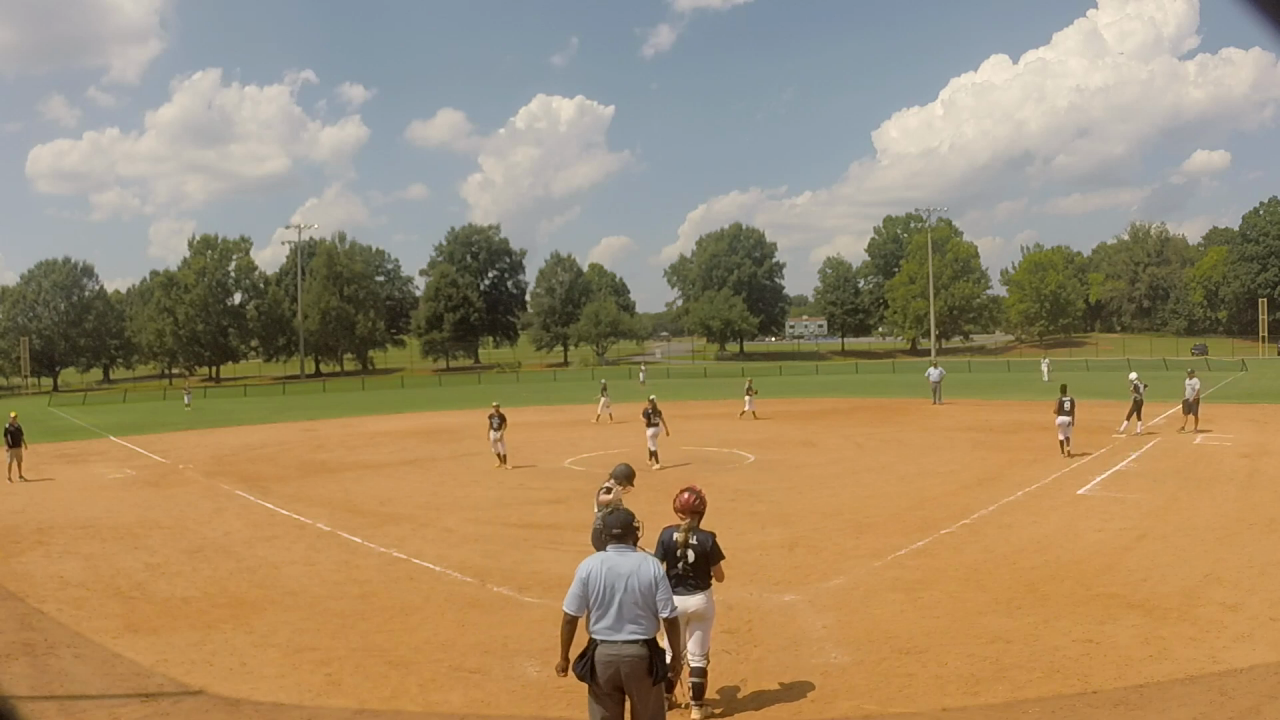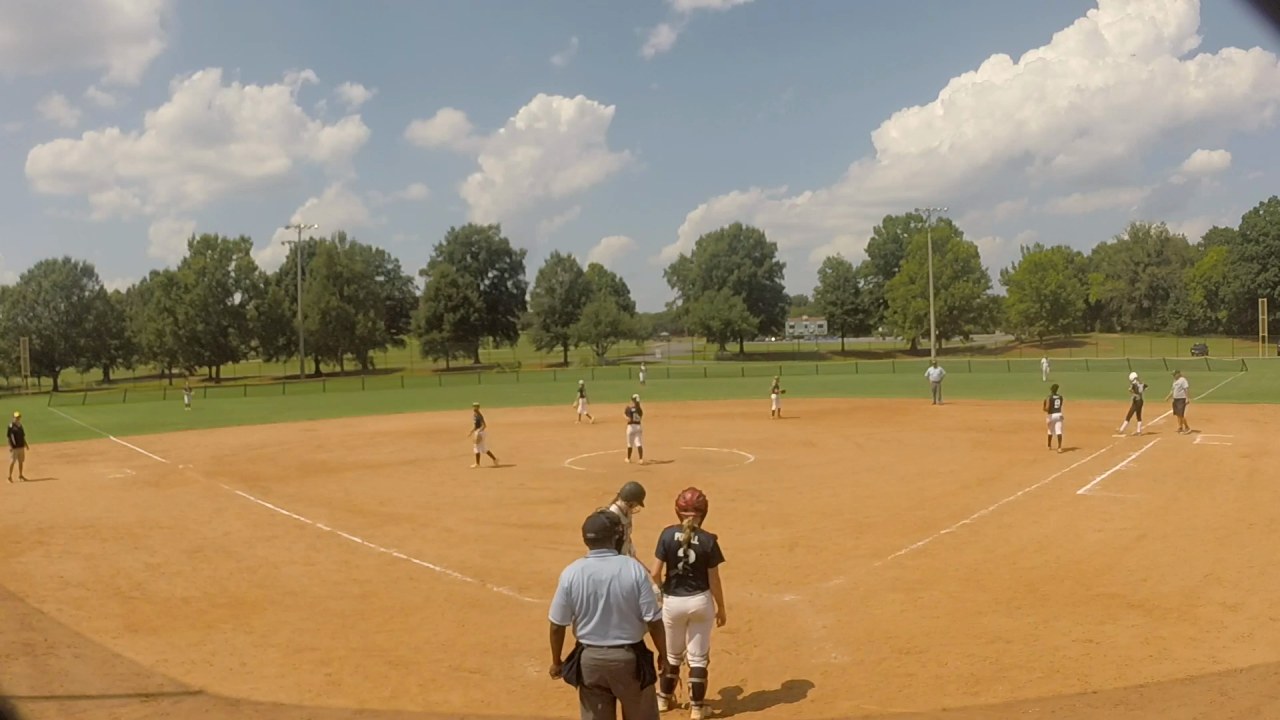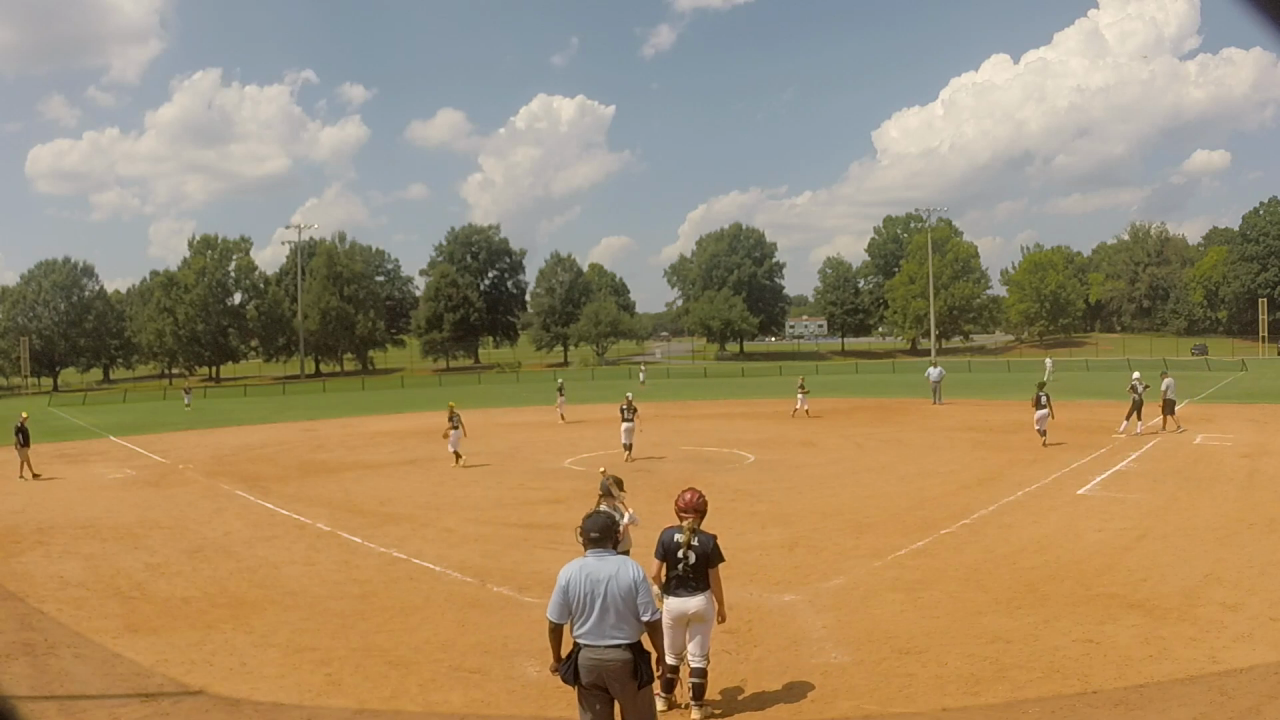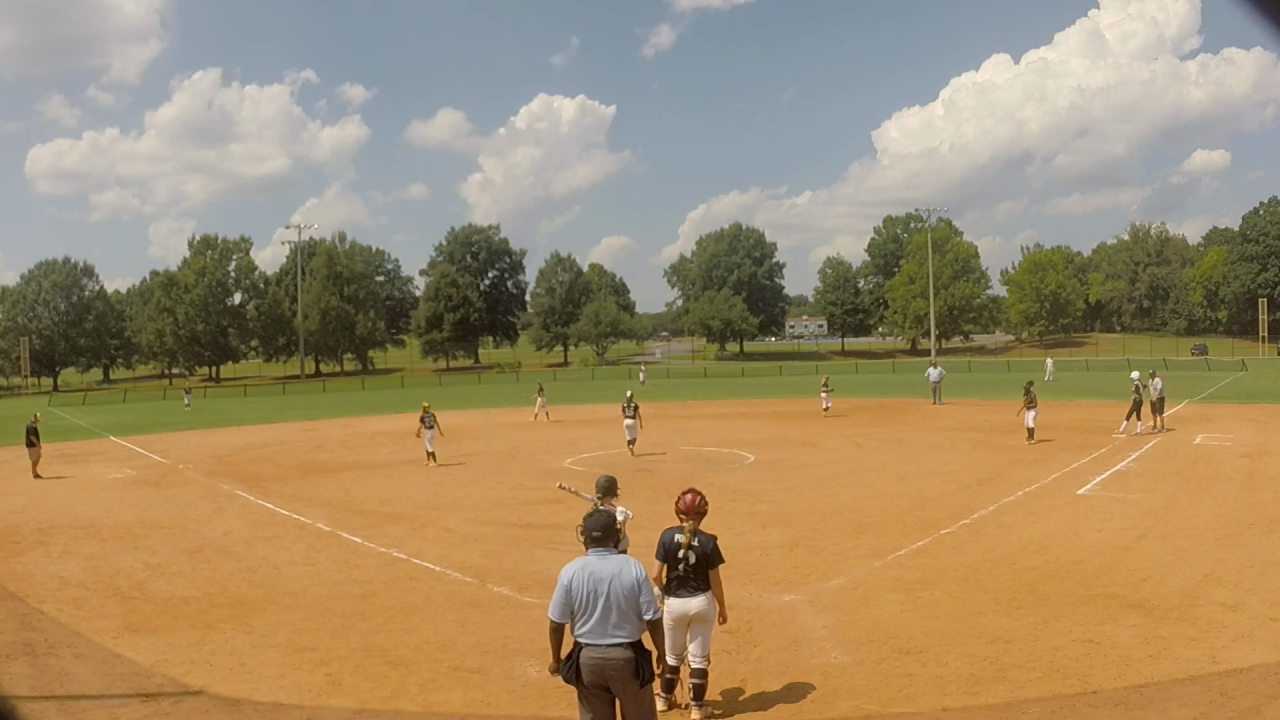
dt=0.7s
person 1, frame 1
left shoulder: (667, 534)
right shoulder: (707, 539)
right elbow: (719, 575)
right wrist: (717, 577)
left hip: (673, 600)
right hip: (701, 600)
left knee: (672, 652)
right knee: (698, 656)
left ankle: (665, 699)
person 1, frame 2
left shoulder: (668, 535)
right shoulder: (708, 540)
left elbow: (656, 573)
right elbow: (714, 580)
left wrist: (663, 589)
right wrist: (721, 607)
left hip: (673, 602)
right hip: (700, 602)
left knee: (672, 654)
right knee: (698, 657)
left ankle: (664, 699)
person 1, frame 3
left shoulder: (667, 535)
right shoulder: (708, 540)
left elbow: (654, 573)
right elbow: (714, 580)
left wrist: (663, 590)
right wrist: (721, 606)
left hip: (673, 602)
right hip: (701, 602)
left knee: (672, 654)
right knee: (698, 657)
left ankle: (664, 699)
person 1, frame 4
left shoulder: (667, 536)
right shoulder: (708, 541)
left elbow: (655, 574)
right elbow: (714, 581)
left wrist: (664, 591)
right wrist: (722, 607)
left hip: (674, 603)
right hip: (702, 603)
left knee: (672, 654)
right knee: (699, 657)
left ankle: (664, 699)
person 2, frame 1
left shoulder: (589, 566)
right shoulder: (651, 565)
left elbow: (570, 617)
right elbow: (669, 618)
left wrist: (564, 656)
right wrist: (677, 655)
left hip: (602, 654)
right hip: (642, 653)
person 2, frame 2
left shoulder: (571, 573)
right shoulder: (633, 569)
left elbow: (557, 625)
right elbow: (653, 620)
left wrist: (556, 661)
right wrist: (662, 654)
left hip: (589, 658)
right hip: (629, 657)
person 2, frame 3
left shoulder: (569, 572)
right shoulder: (631, 569)
left elbow: (555, 623)
right elbow: (651, 620)
left wrist: (557, 658)
right wrist: (661, 655)
left hip: (586, 658)
right hip: (626, 657)
person 2, frame 4
left shoulder: (571, 571)
right shoulder: (633, 567)
left elbow: (557, 623)
right elbow: (652, 618)
left wrist: (556, 659)
right wrist: (661, 653)
left hip: (587, 657)
right hip: (627, 655)
